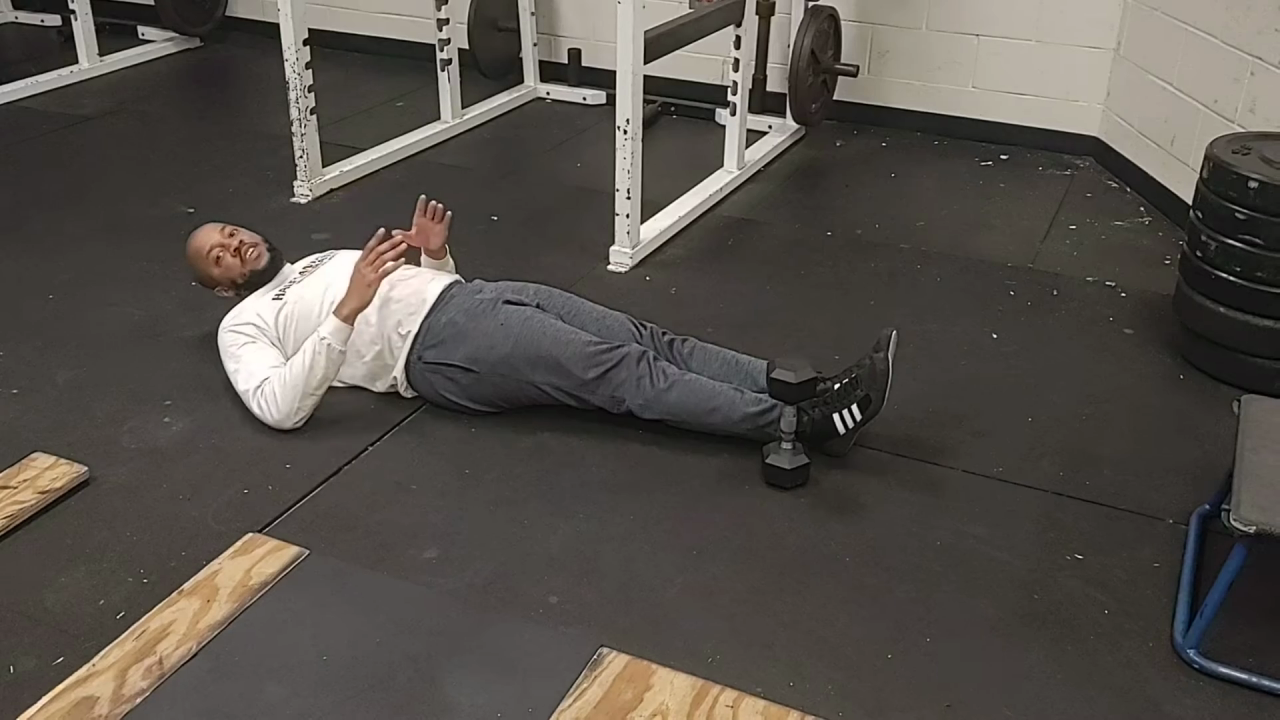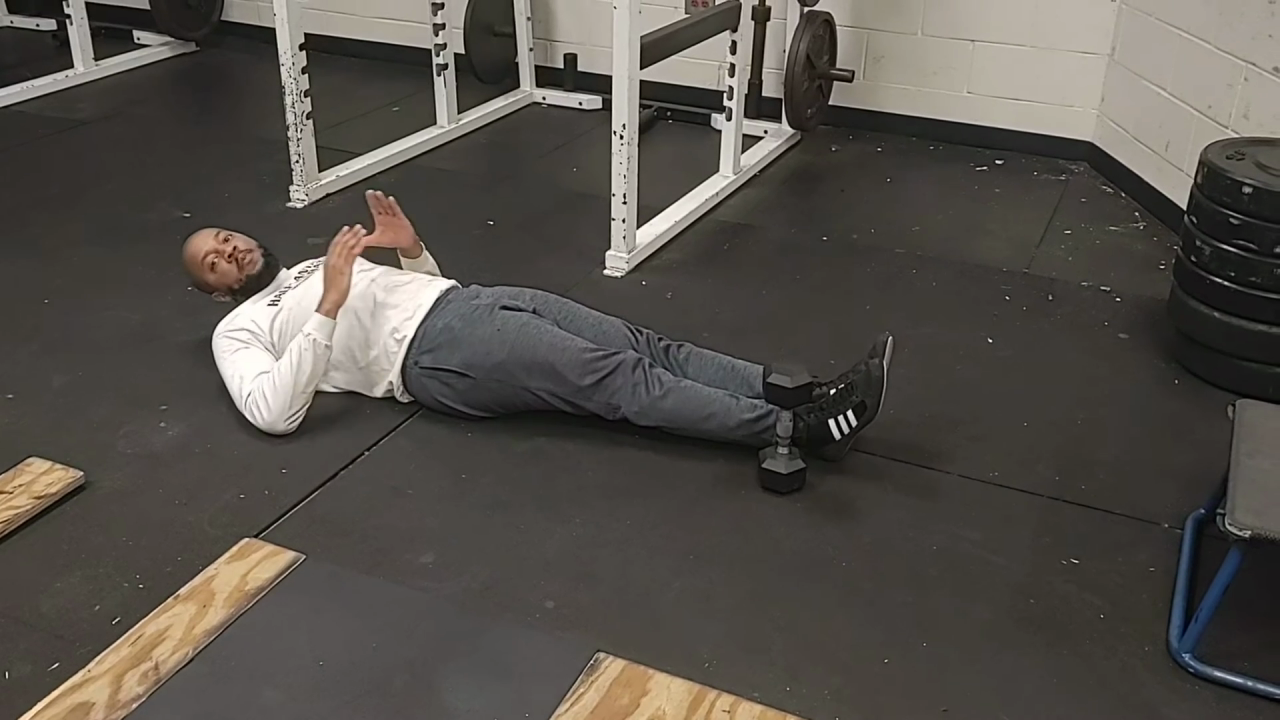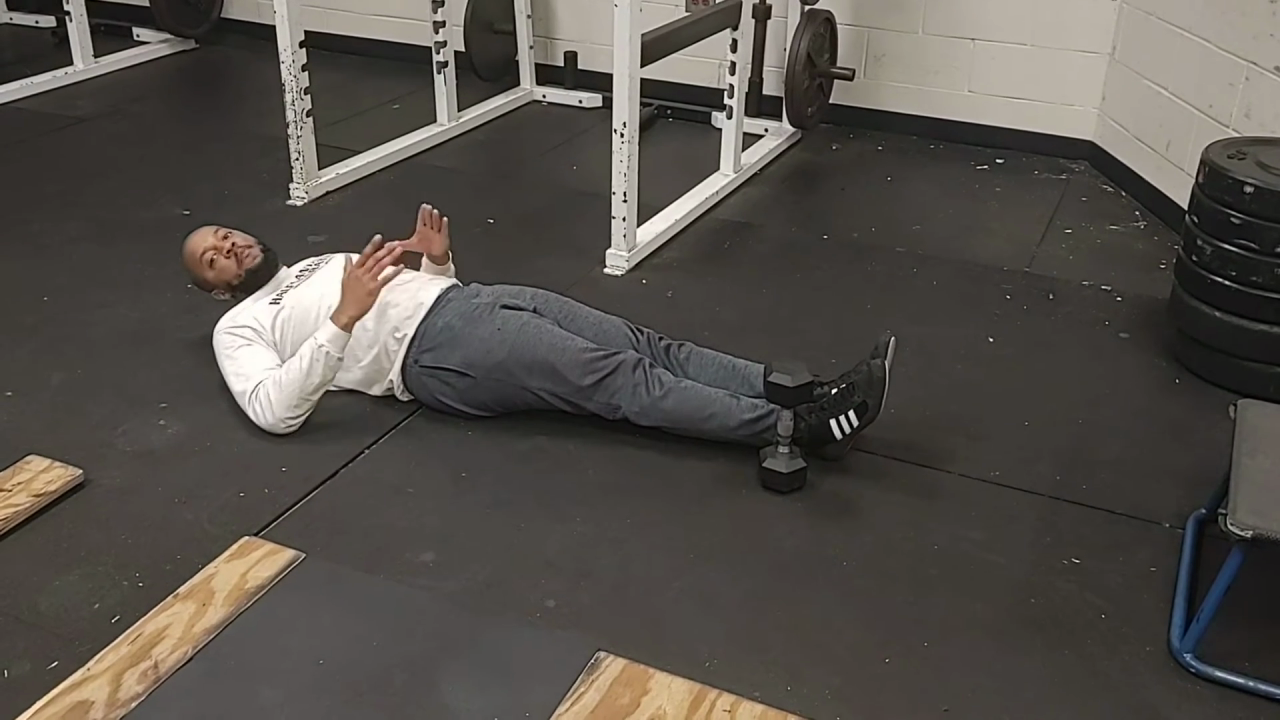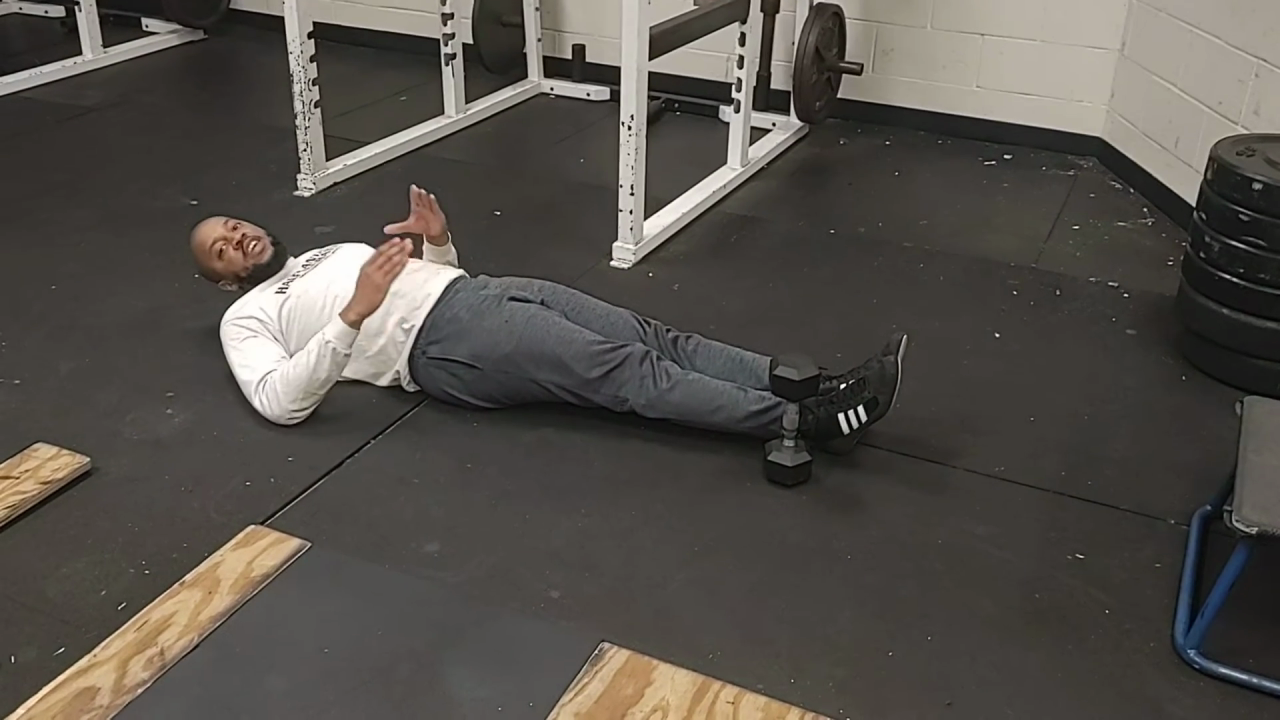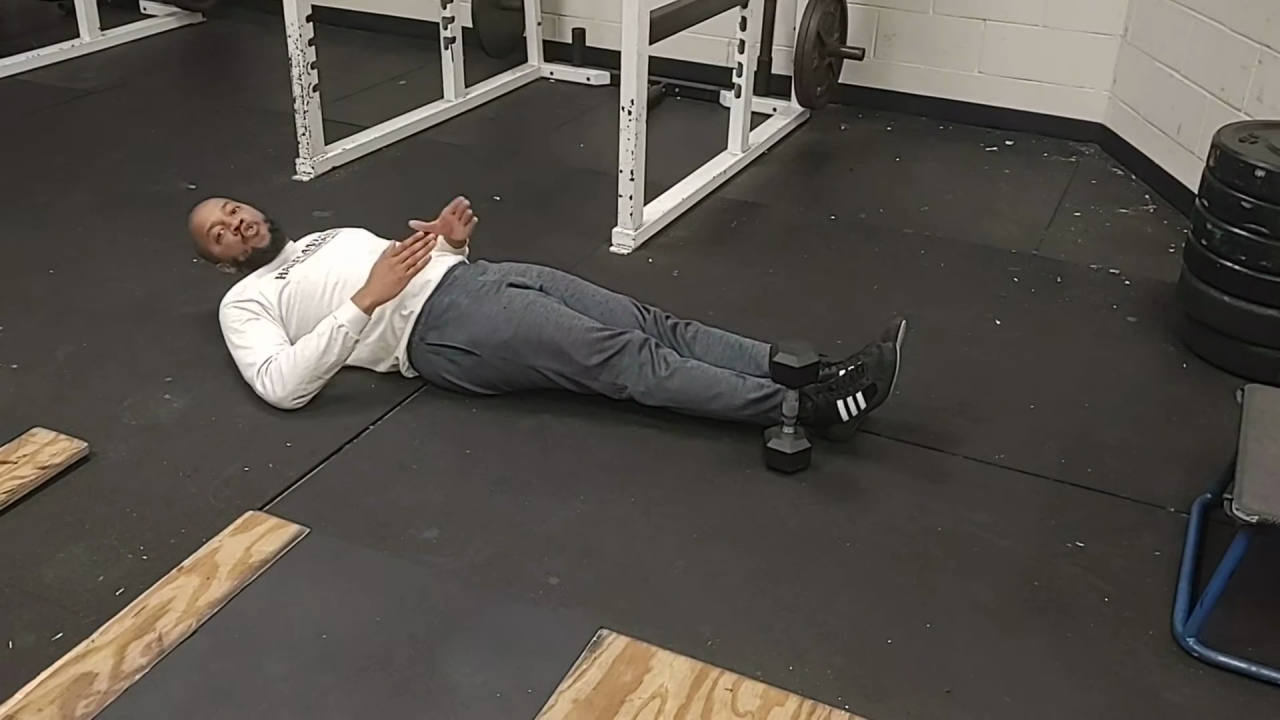
dt=1s
person 1, frame 1
left shoulder: (322, 262)
right shoulder: (244, 323)
right elbow: (281, 407)
left wrist: (433, 250)
right wrist: (350, 308)
left hip: (469, 296)
right hip: (438, 350)
left knee: (642, 339)
right knee: (619, 371)
left ankle: (807, 389)
right ankle: (796, 421)
person 1, frame 2
left shoulder: (313, 266)
right shoulder: (240, 330)
right elbow: (275, 412)
left wrist: (408, 245)
right wrist: (329, 302)
left hip: (468, 302)
right hip: (434, 355)
left knee: (638, 346)
right knee: (614, 380)
left ankle: (805, 393)
right ankle: (794, 428)
person 1, frame 3
left shoulder: (321, 265)
right shoulder: (240, 327)
right elbow: (276, 410)
left wrist: (435, 255)
right wrist: (347, 316)
left hip: (466, 300)
right hip: (435, 354)
left knee: (643, 346)
right knee: (615, 379)
left ankle: (804, 392)
right ankle: (795, 427)
person 1, frame 4
left shoulder: (327, 254)
right shoulder: (246, 317)
right elbow: (281, 401)
left wrist: (437, 238)
right wrist: (356, 310)
left hip: (472, 291)
right hip: (442, 347)
left knee: (646, 337)
right knee: (621, 372)
left ankle: (810, 384)
right ankle: (801, 420)
person 1, frame 5
left shoulder: (327, 239)
right shoulder: (246, 303)
right elbow: (285, 385)
left wrist: (451, 237)
right wrist: (367, 299)
left hip: (473, 277)
right hip: (439, 330)
left knee: (645, 323)
right knee: (620, 358)
left ankle: (808, 371)
right ankle: (802, 407)
